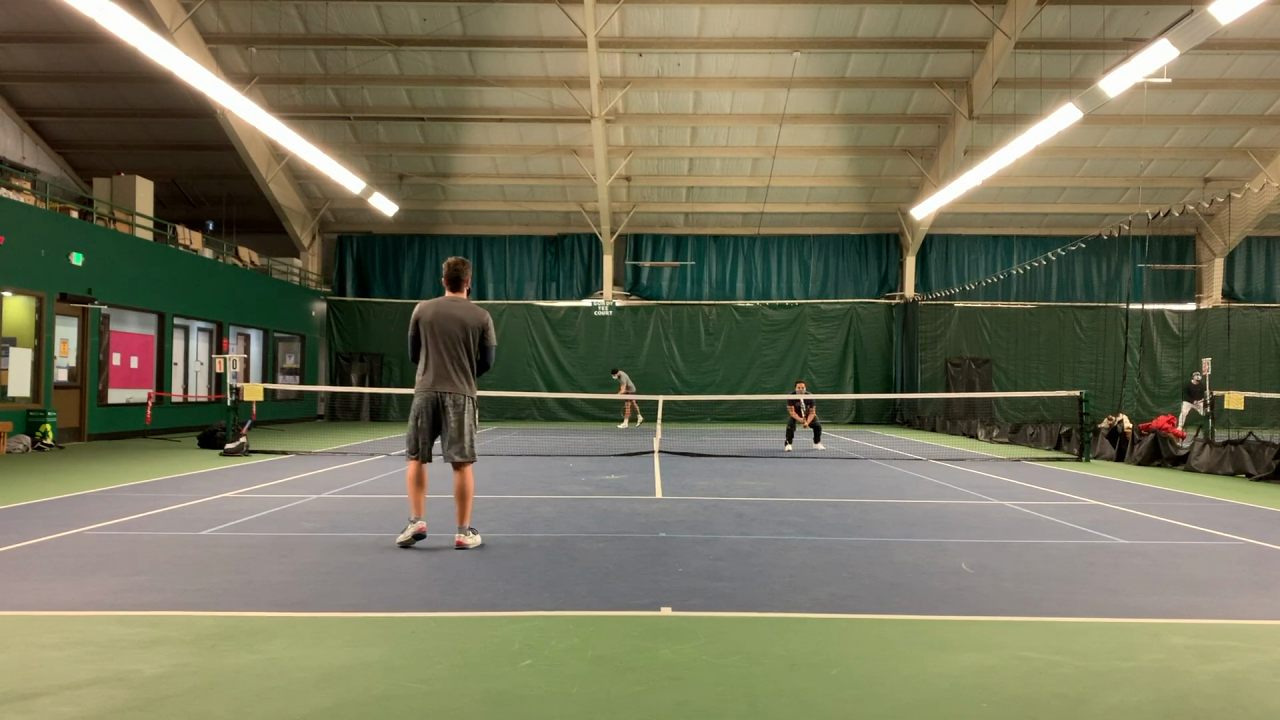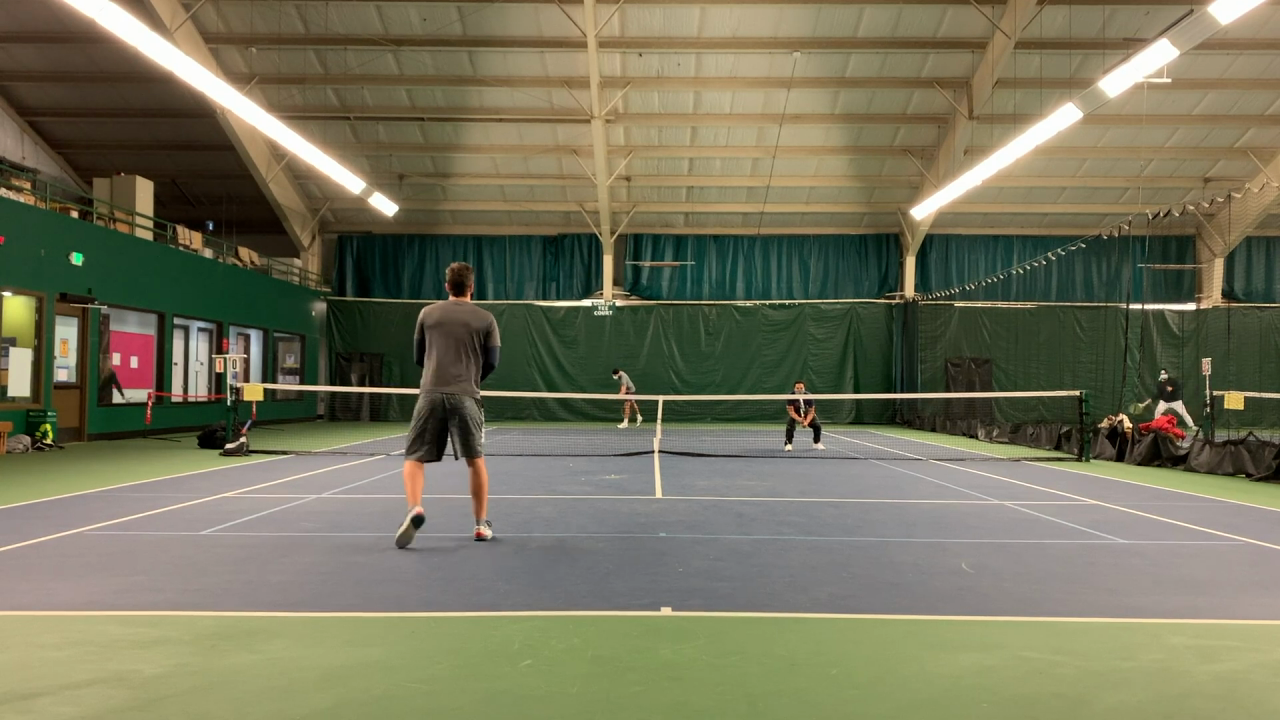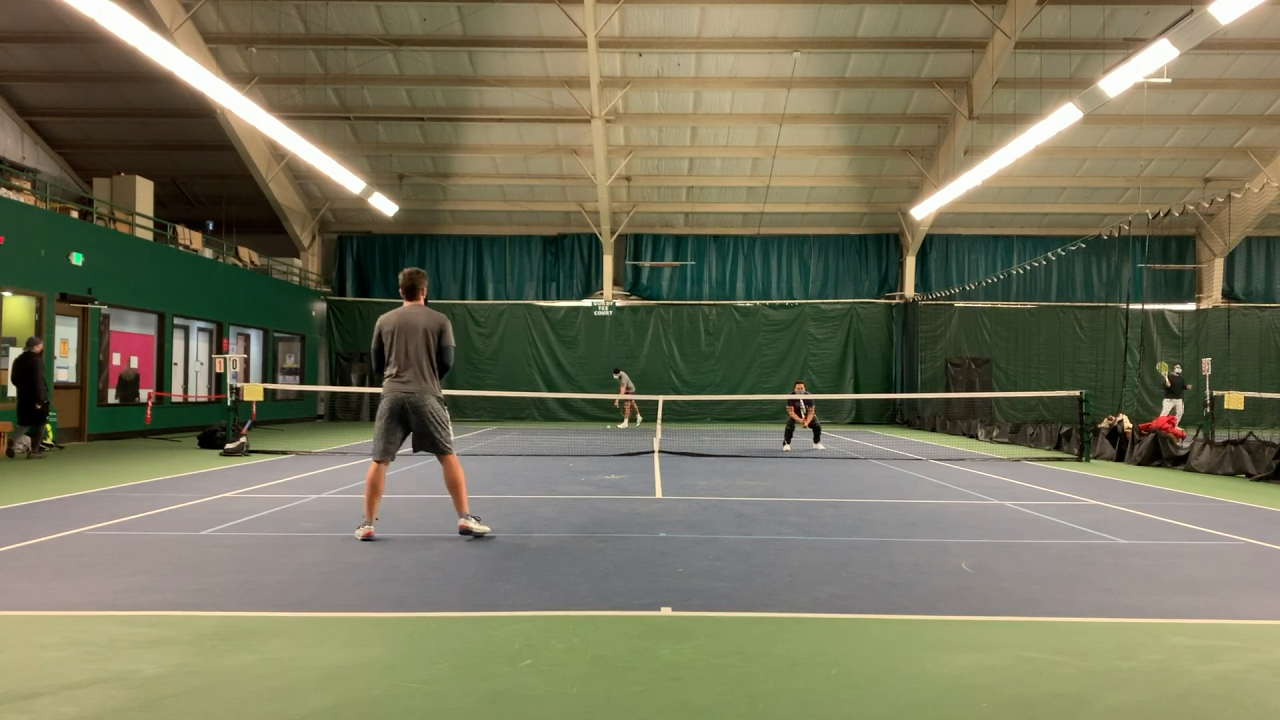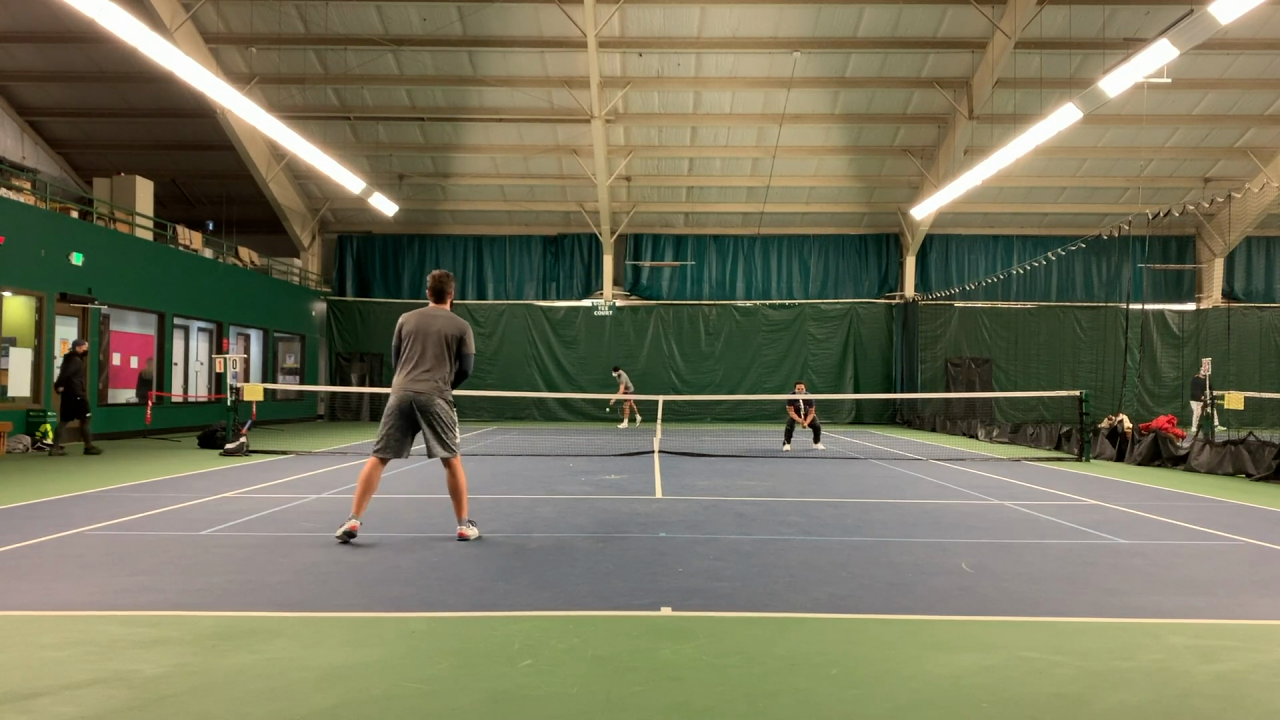
dt=0.7s
person 1, frame 1
left shoulder: (422, 310)
right shoulder: (481, 316)
left elbow: (413, 353)
right elbow: (487, 361)
left hip: (426, 393)
right hip: (461, 395)
left knee: (416, 459)
right knee: (462, 464)
left ankle: (417, 521)
right ankle: (464, 532)
person 1, frame 2
left shoulder: (427, 314)
right shoulder: (486, 319)
left elbow: (419, 357)
right elbow: (492, 362)
left hip: (431, 395)
right hip: (465, 397)
left knee: (415, 458)
right knee: (475, 460)
left ankle: (415, 508)
right ankle: (481, 524)
person 1, frame 3
left shoulder: (384, 320)
right shoulder: (439, 320)
left elbow: (376, 364)
right elbow: (446, 362)
left hip: (392, 396)
right hip: (426, 396)
left knee: (379, 461)
right knee: (447, 456)
left ankle: (368, 525)
right ankle: (465, 518)
person 1, frame 4
left shoulder: (406, 320)
right shoulder: (461, 327)
left elbow: (397, 359)
right elbow: (465, 369)
left hip: (402, 394)
right hip: (436, 398)
left knee: (378, 458)
right knee: (452, 460)
left ankle: (354, 520)
right ankle: (464, 525)
